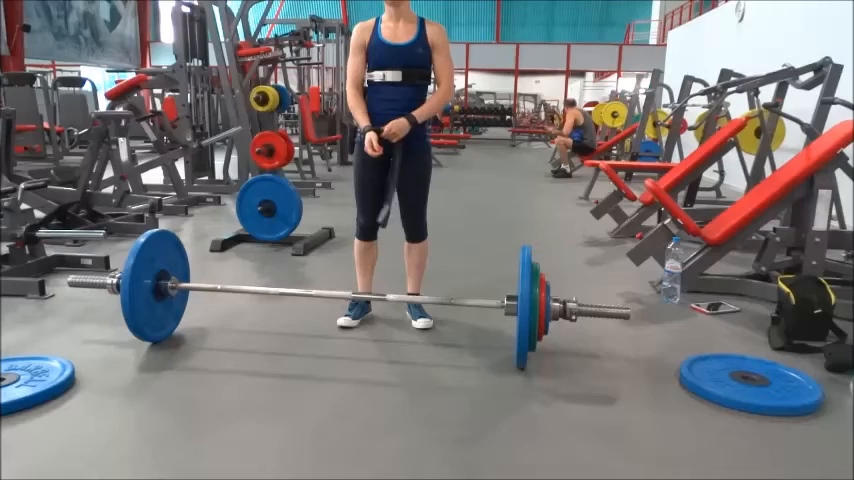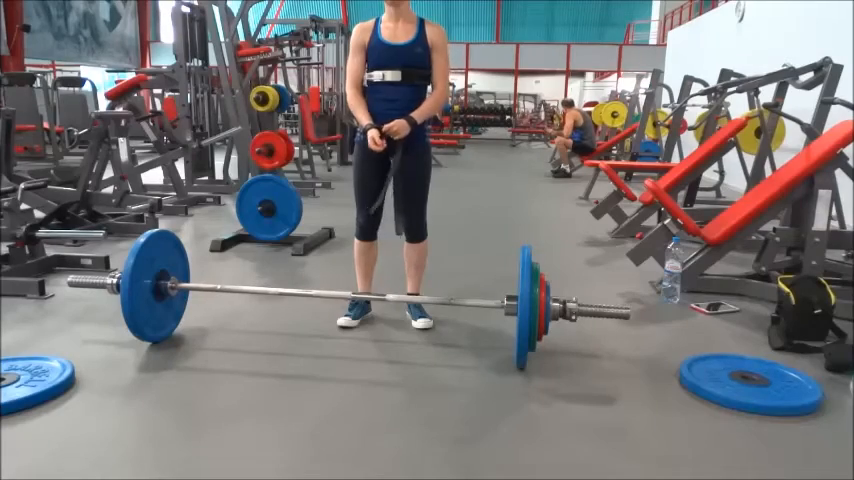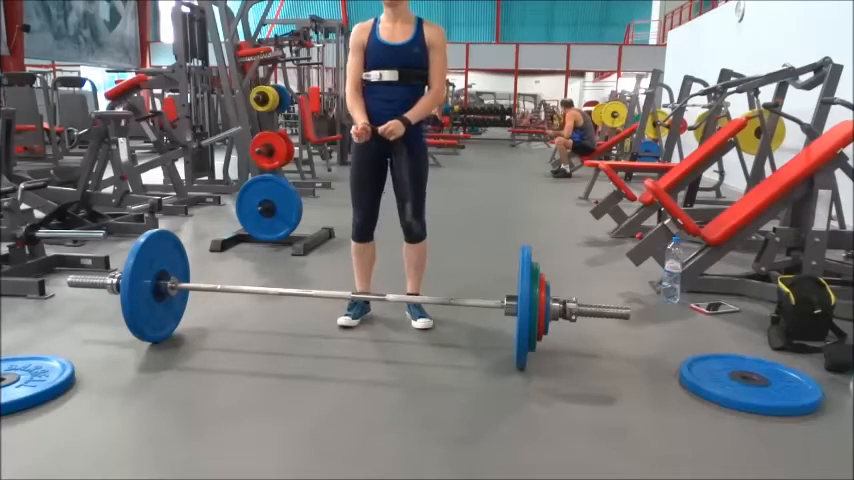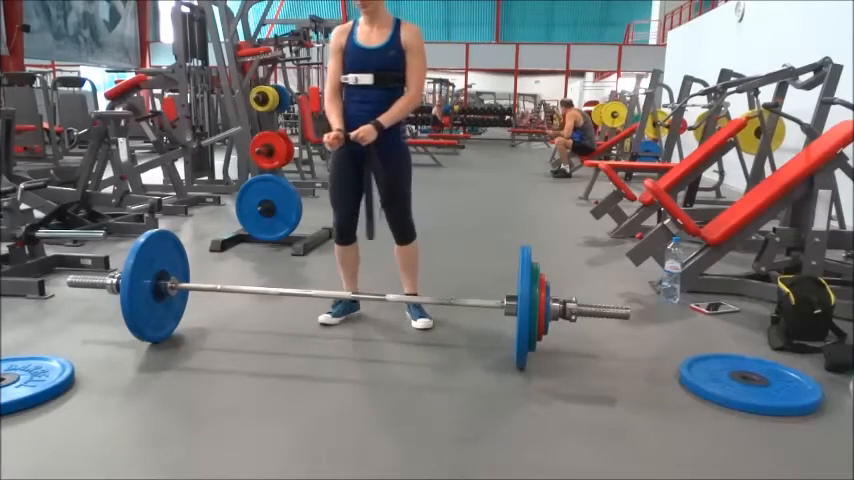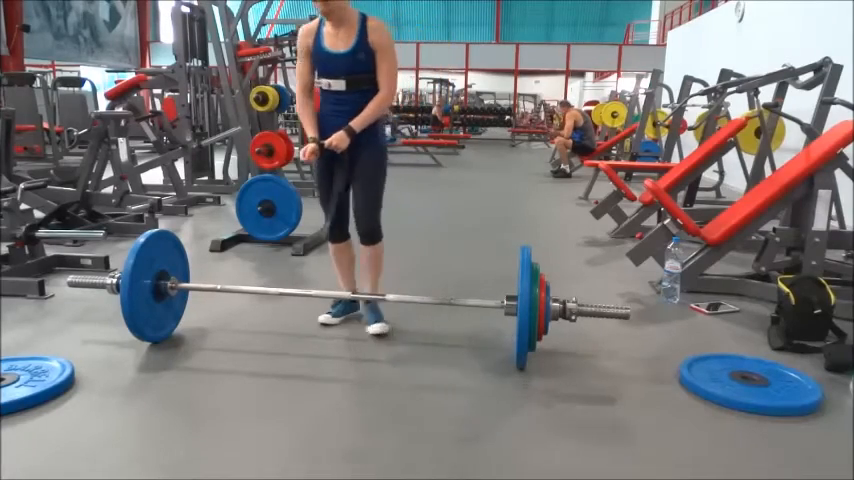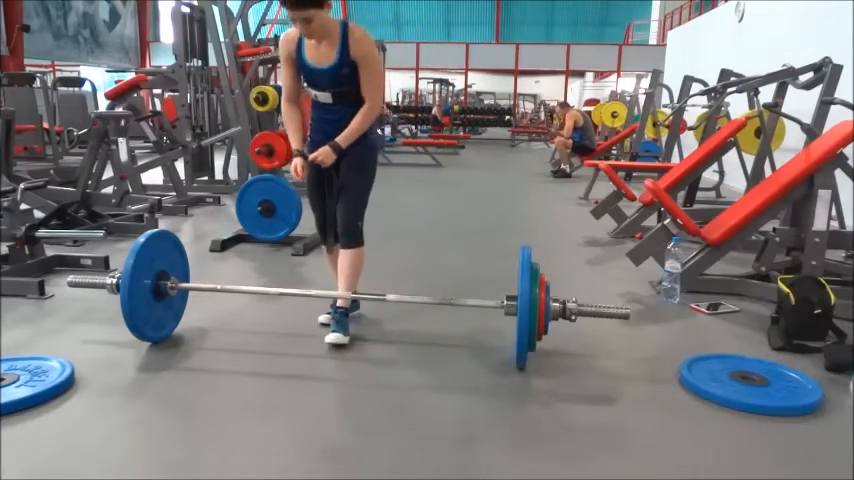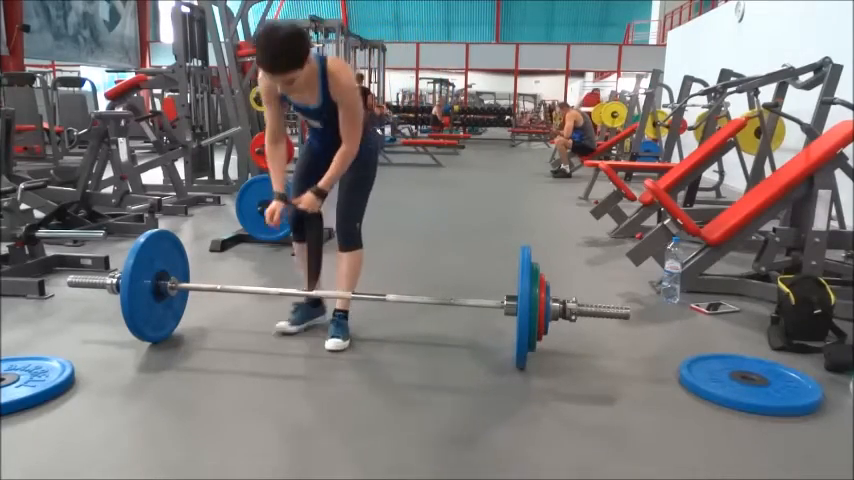
dt=0.3s
person 1, frame 1
left shoulder: (432, 32)
right shoulder: (363, 31)
left elbow: (445, 88)
right elbow: (352, 88)
left wrist: (410, 120)
right wrist: (367, 129)
left hip: (413, 139)
right hip: (371, 138)
left knee: (414, 222)
right knee: (366, 220)
left ankle: (413, 301)
right ankle: (362, 299)
person 1, frame 2
left shoulder: (432, 33)
right shoulder: (363, 31)
left elbow: (441, 90)
right elbow: (353, 88)
left wrist: (410, 121)
right wrist: (369, 126)
left hip: (413, 139)
right hip: (370, 138)
left knee: (414, 222)
right knee: (366, 220)
left ankle: (413, 300)
right ankle: (362, 298)
person 1, frame 3
left shoulder: (430, 33)
right shoulder: (362, 32)
left elbow: (436, 90)
right elbow: (352, 88)
left wrist: (404, 121)
right wrist: (361, 123)
left hip: (409, 138)
right hip: (368, 138)
left knee: (413, 221)
right knee: (362, 220)
left ankle: (413, 299)
right ankle: (361, 299)
person 1, frame 4
left shoulder: (407, 34)
right shoulder: (341, 35)
left elbow: (414, 92)
right elbow: (331, 91)
left wrist: (377, 125)
right wrist: (337, 129)
left hip: (388, 141)
right hip: (347, 141)
left knee: (401, 222)
right knee: (342, 224)
left ankle: (412, 299)
right ankle: (350, 297)
person 1, frame 5
left shoulder: (374, 31)
right shoulder: (308, 34)
left elbow: (387, 92)
right elbow: (303, 92)
left wrist: (349, 131)
right wrist: (312, 137)
left hip: (366, 139)
right hip: (327, 138)
left knee: (367, 222)
right knee: (334, 223)
left ankle: (371, 301)
right ankle: (348, 296)
person 1, frame 6
left shoulder: (358, 40)
right shoulder: (289, 42)
left elbow: (373, 104)
right elbow: (290, 102)
left wrist: (337, 146)
right wrist: (298, 151)
left hip: (357, 143)
right hip: (318, 142)
left knee: (349, 226)
right knee: (325, 227)
left ankle: (342, 311)
right ankle: (347, 296)
person 1, frame 7
left shoulder: (339, 77)
right shoulder: (269, 79)
left elbow: (350, 144)
right elbow: (275, 139)
left wrist: (319, 192)
right wrist: (279, 195)
left hip: (357, 149)
right hip: (317, 145)
left knee: (347, 226)
right knee: (299, 219)
left ankle: (341, 314)
right ankle: (312, 301)
